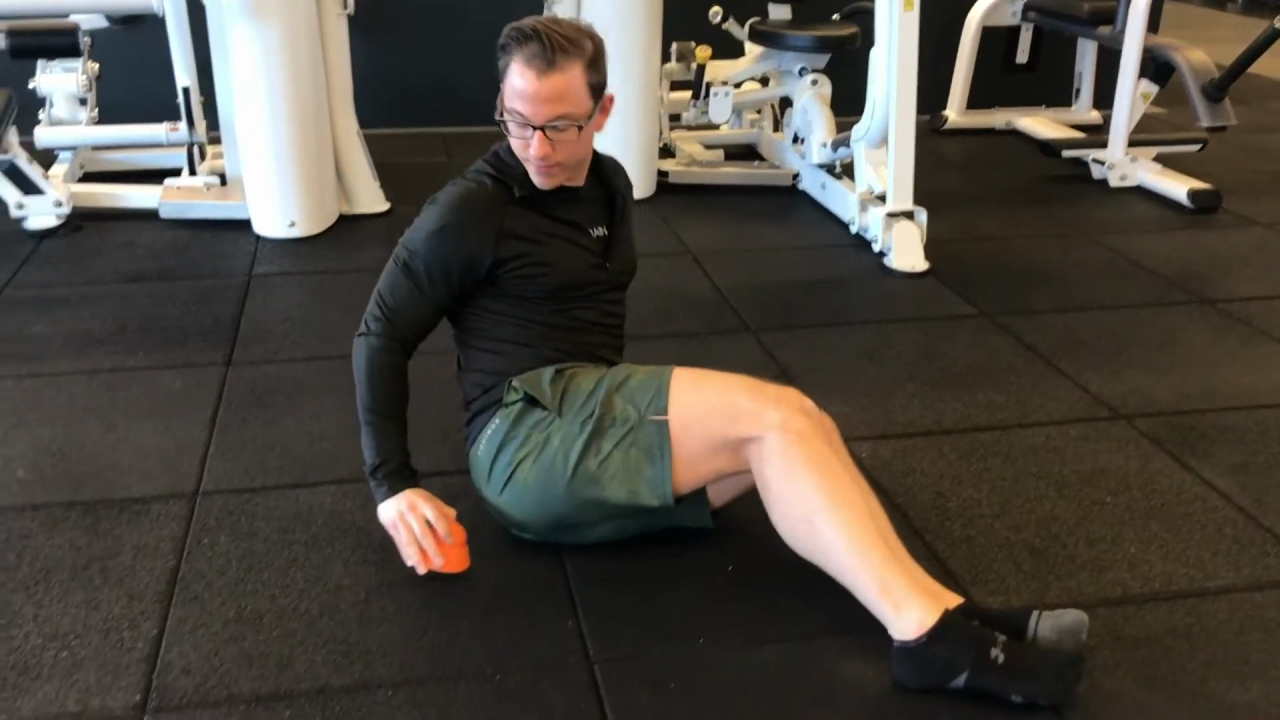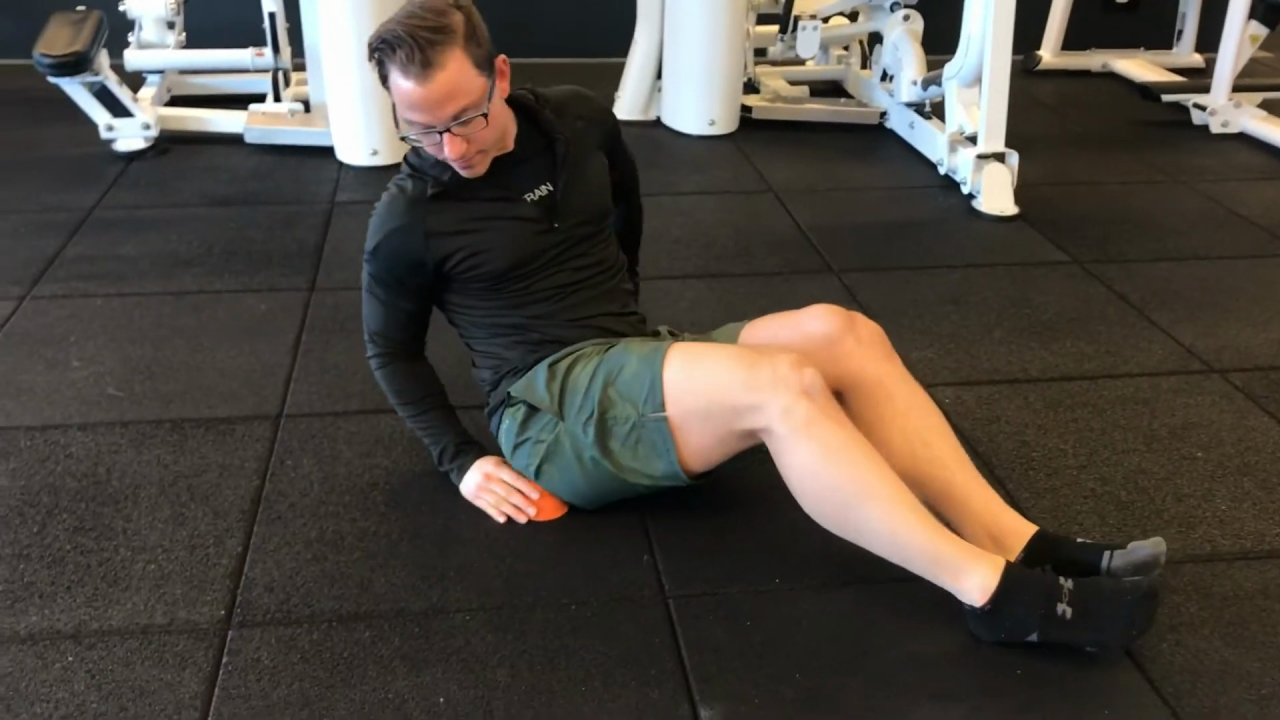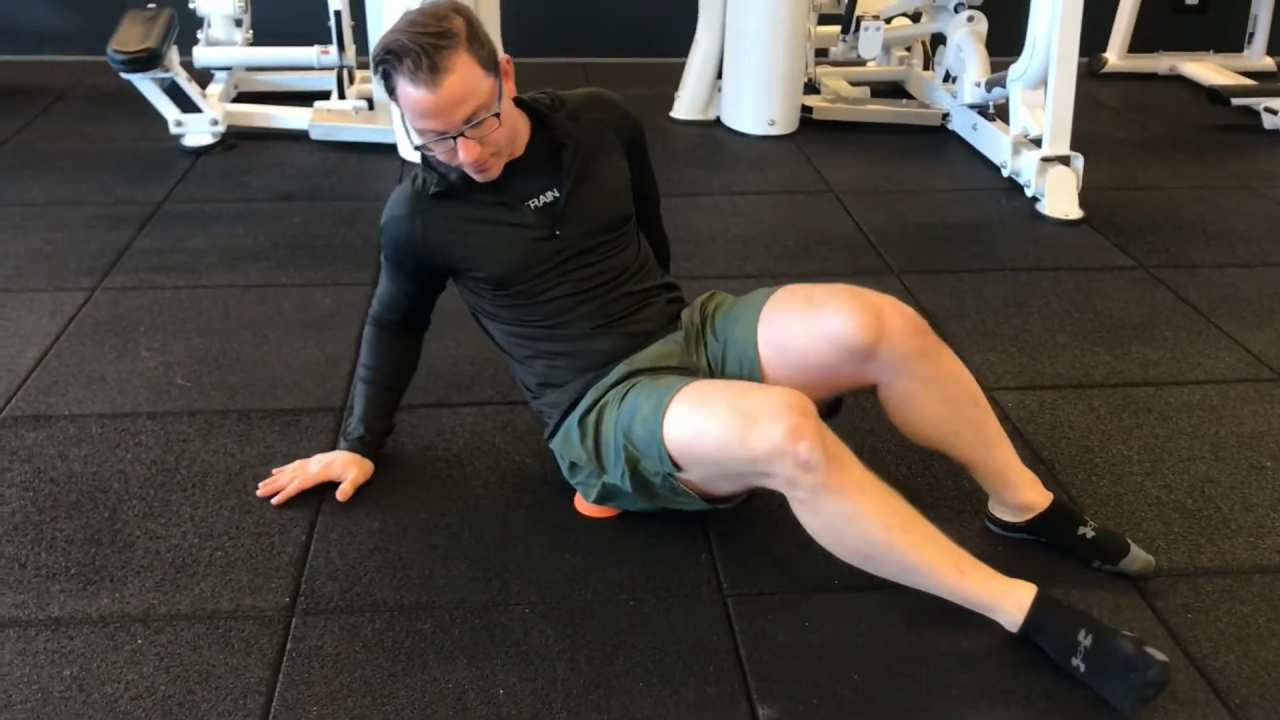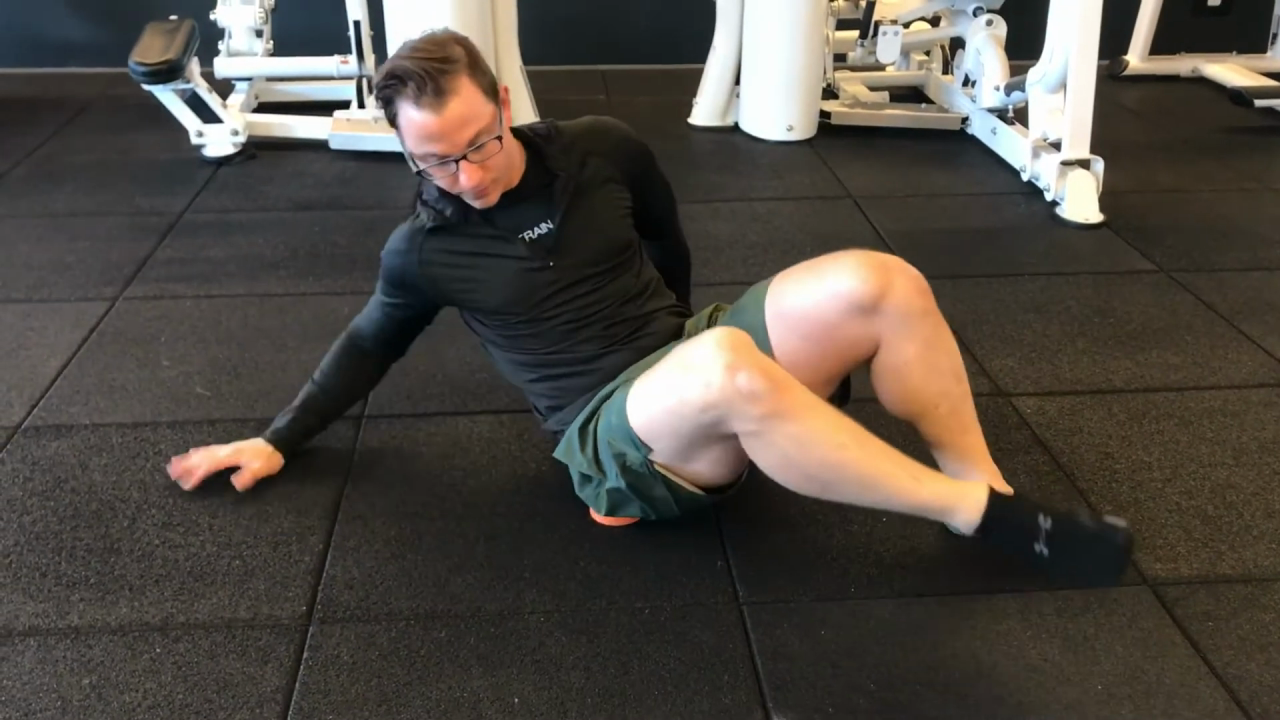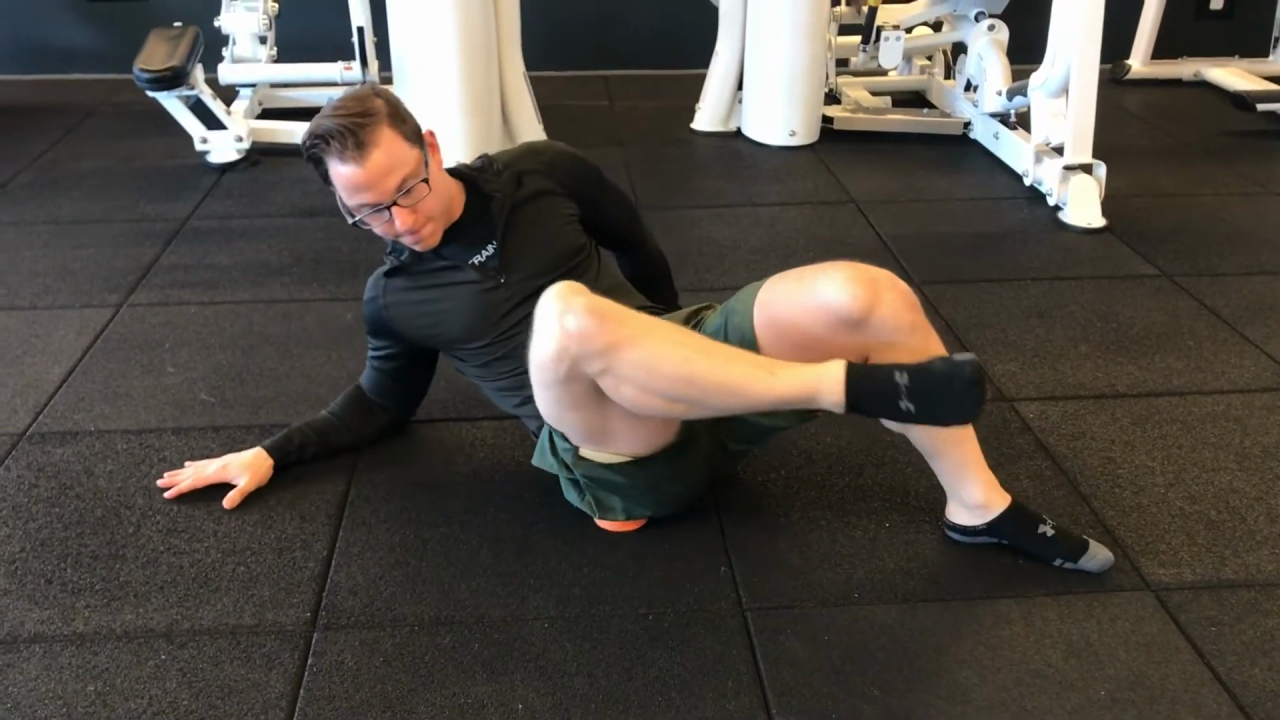
dt=1s
person 1, frame 1
left shoulder: (608, 183)
right shoulder: (468, 213)
right elbow: (380, 340)
left wrist: (623, 407)
right wrist: (393, 484)
left hip: (590, 435)
right hip: (528, 438)
left knee: (798, 421)
right knee: (774, 416)
left ankle: (943, 613)
right ankle: (930, 636)
person 1, frame 2
left shoulder: (577, 118)
right shoulder: (409, 220)
right elbow: (391, 348)
right wrist: (461, 459)
left hip: (645, 357)
right hip: (553, 410)
left knee: (841, 335)
right knee: (785, 384)
left ankle: (1015, 544)
right ankle: (998, 593)
person 1, frame 3
left shoulder: (597, 122)
right shoulder: (418, 218)
right elbow: (396, 324)
right wrist: (359, 444)
left hip: (693, 331)
right hip: (605, 413)
left knee: (876, 327)
right knee: (784, 430)
left ankle: (1025, 507)
right ankle: (1028, 613)
person 1, frame 4
left shoulder: (602, 150)
right shoulder: (421, 253)
right elbow: (370, 345)
right wrist: (277, 441)
left hip: (700, 358)
right hip: (617, 439)
left knee: (879, 285)
right knee: (724, 372)
left ankle: (984, 502)
right ankle: (992, 513)
person 1, frame 5
left shoulder: (541, 173)
right shoulder: (394, 299)
right elbow: (379, 405)
right wrist: (269, 454)
left hip: (692, 349)
right hip: (616, 454)
left knee: (866, 295)
right knee: (564, 313)
left ankle: (980, 507)
right ankle: (853, 387)
